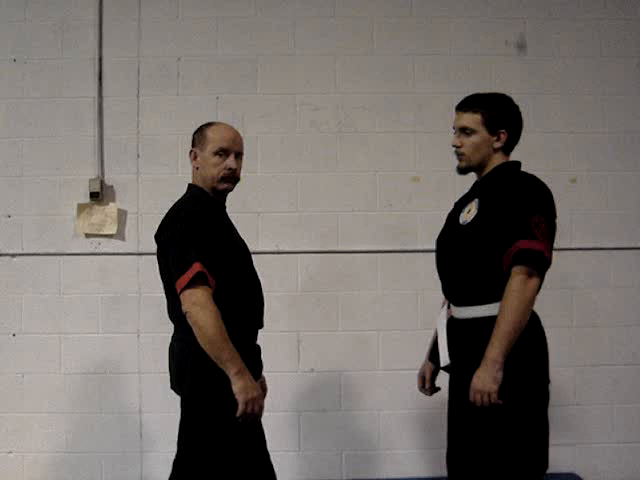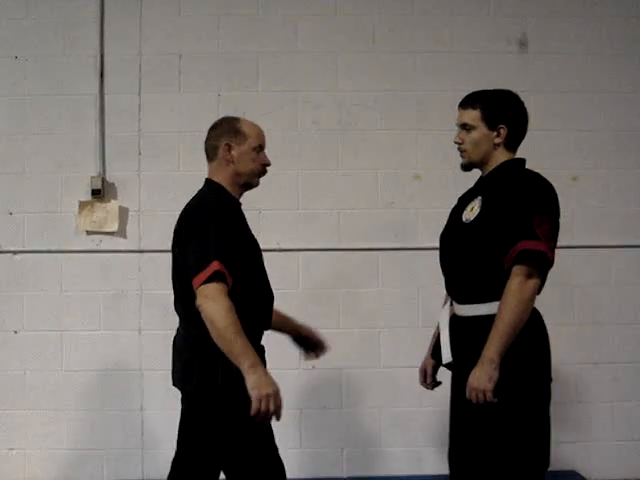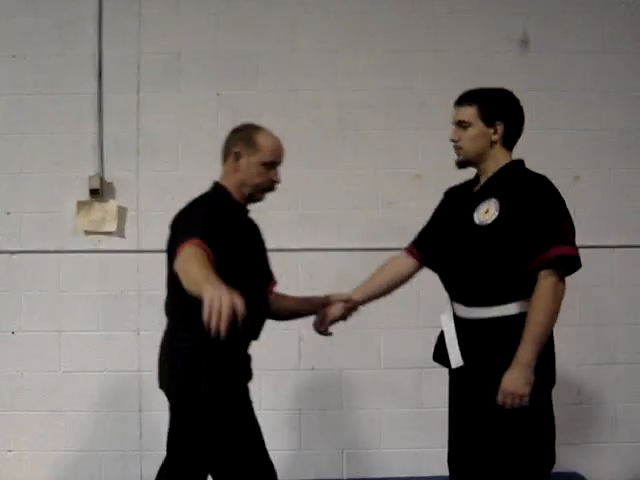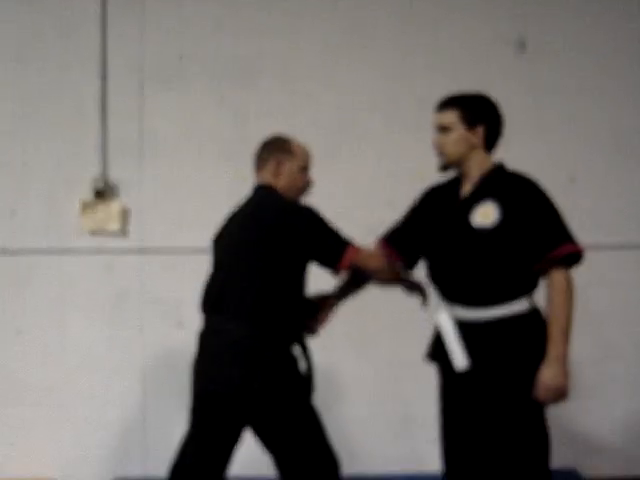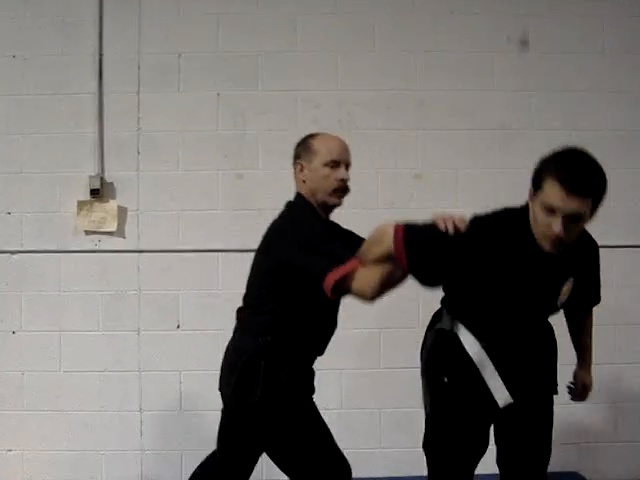
dt=1s
person 1, frame 1
left shoulder: (523, 191)
right shoulder: (472, 198)
left elbow: (525, 279)
left wrist: (493, 362)
right wrist: (436, 354)
left hip: (503, 352)
right hip: (469, 349)
person 1, frame 2
left shoulder: (527, 189)
right shoulder: (475, 195)
left elbow: (525, 279)
left wrist: (490, 360)
right wrist: (436, 348)
left hip: (505, 351)
right hip: (471, 346)
person 1, frame 3
left shoulder: (531, 192)
right shoulder: (458, 198)
left elbow: (550, 279)
right elbow: (411, 258)
left wrist: (524, 364)
right wrist: (349, 302)
left hip: (511, 347)
right hip: (467, 349)
person 1, frame 4
left shoulder: (518, 193)
right shoulder: (436, 201)
left elbow: (558, 274)
right elbow: (385, 254)
left wrist: (555, 358)
right wrist: (335, 300)
left hip: (512, 345)
right hip: (459, 347)
person 1, frame 5
left shoulder: (583, 253)
right shoulder: (483, 239)
right elbow: (387, 239)
left wrist: (584, 364)
left hip: (531, 362)
right hip: (462, 357)
person 2, frame 1
left shoulder: (212, 215)
right shoulder: (188, 218)
right elbow: (196, 304)
left wrist: (247, 368)
right wrist: (239, 374)
left hip: (214, 368)
right hip: (212, 369)
person 2, frame 2
left shoulder: (223, 211)
right shoulder: (209, 214)
left elbow: (243, 295)
right elbow: (211, 300)
left wrist: (295, 329)
right wrist: (255, 370)
left hip: (207, 365)
right hip: (215, 368)
person 2, frame 3
left shoulder: (244, 225)
right shoulder: (204, 214)
left elbow: (264, 300)
right elbow: (189, 259)
left wrist: (320, 304)
right wrist: (215, 288)
left hip: (200, 362)
right hip: (202, 364)
person 2, frame 4
left shoulder: (238, 221)
right shoulder: (289, 217)
right elbow: (363, 261)
left wrist: (307, 306)
right wrist: (405, 277)
left hip: (219, 353)
right hip: (260, 357)
person 2, frame 5
left shoulder: (316, 226)
right shoulder: (297, 228)
left elbow: (373, 261)
right elbow: (364, 284)
left hip: (254, 368)
right hip: (264, 374)
